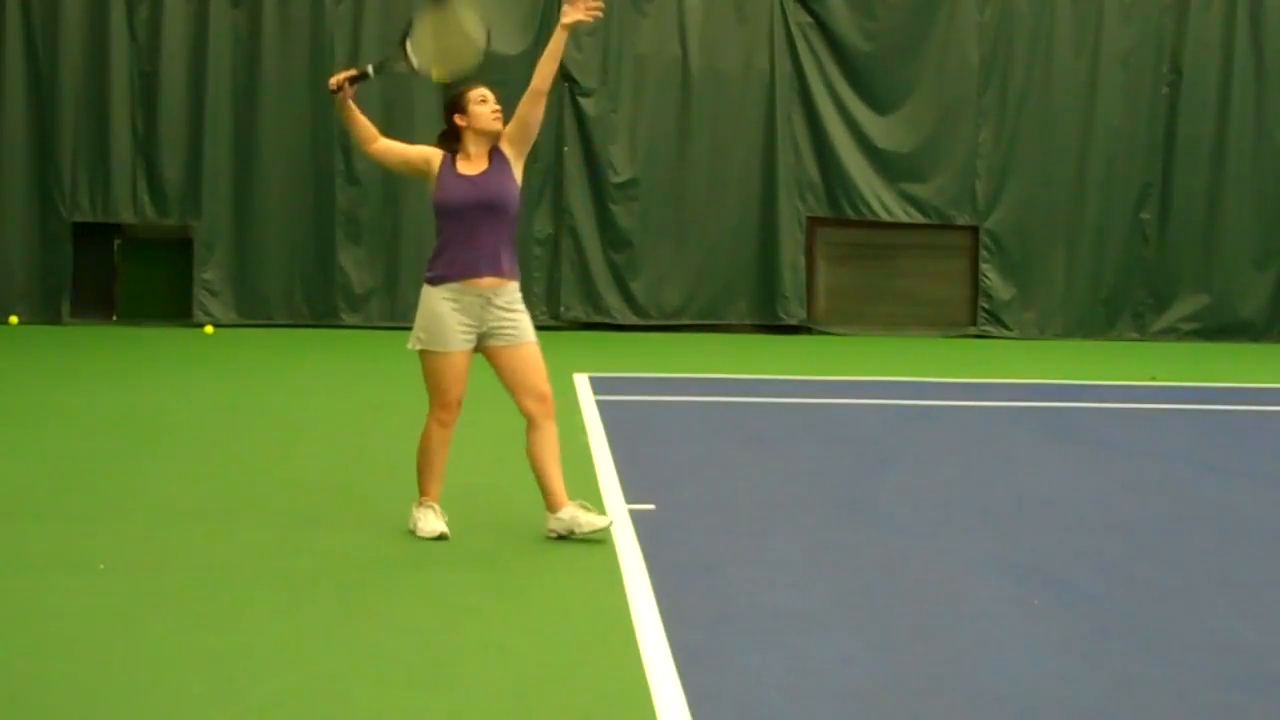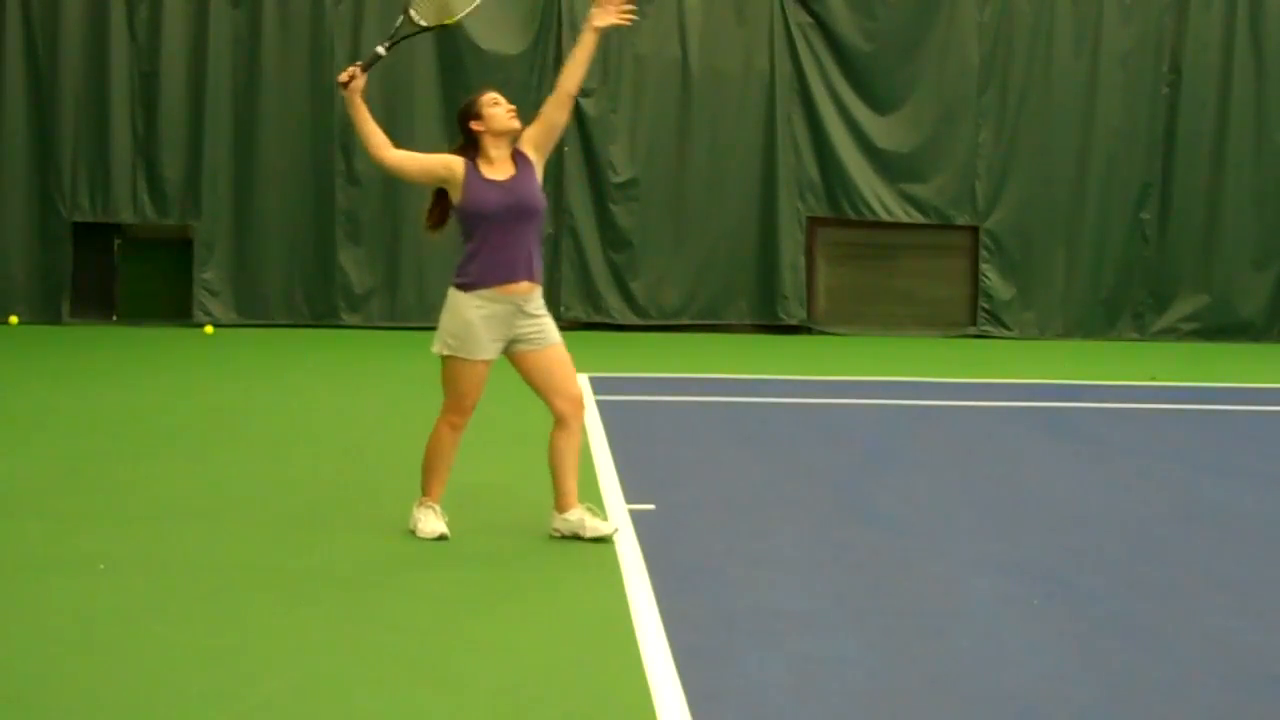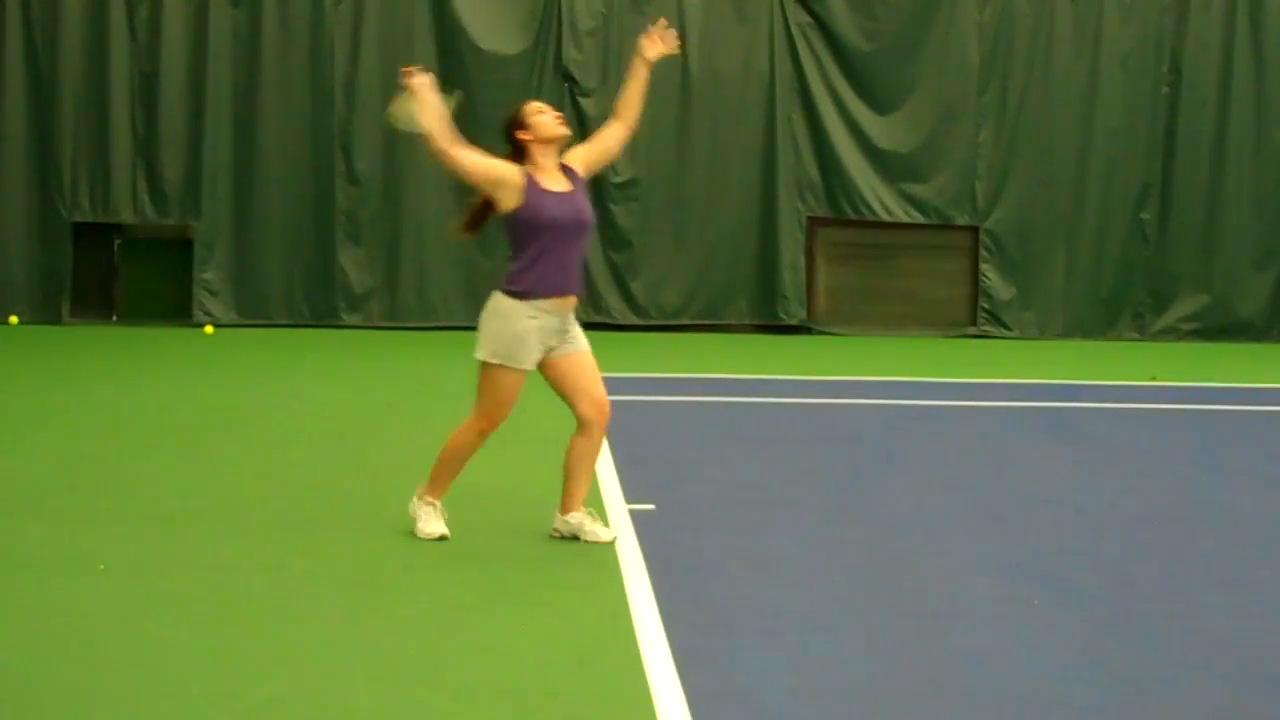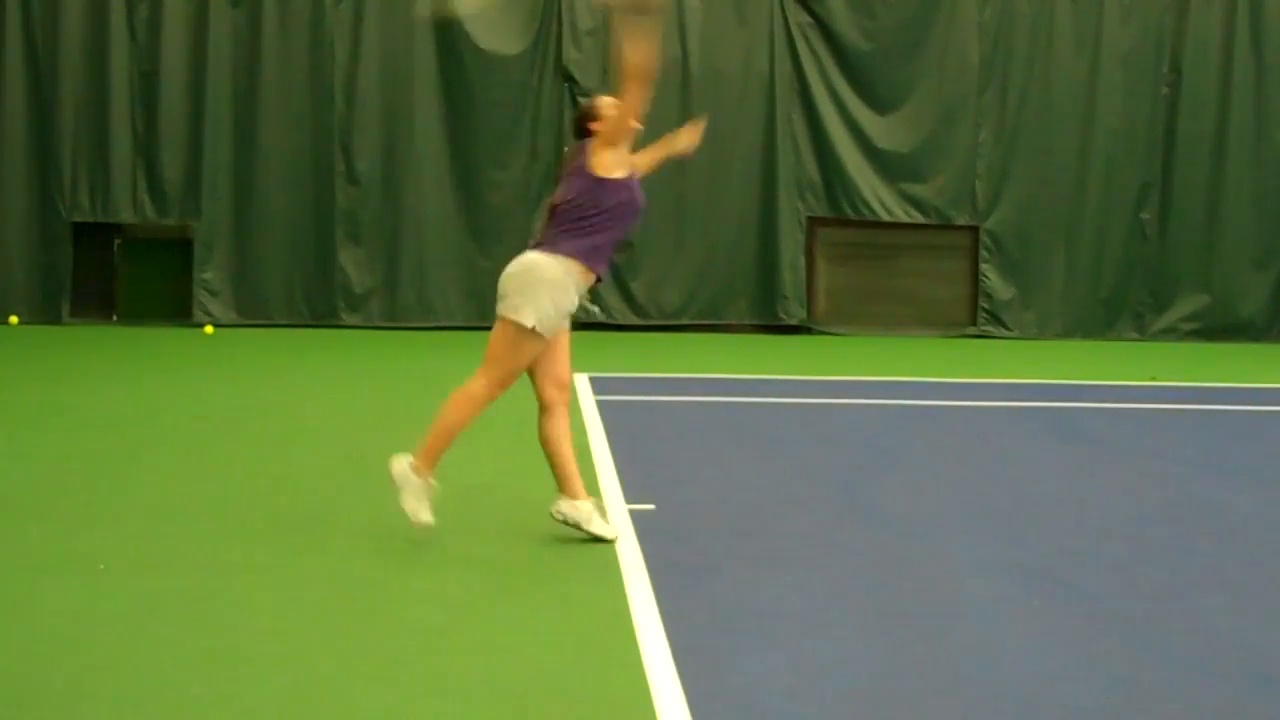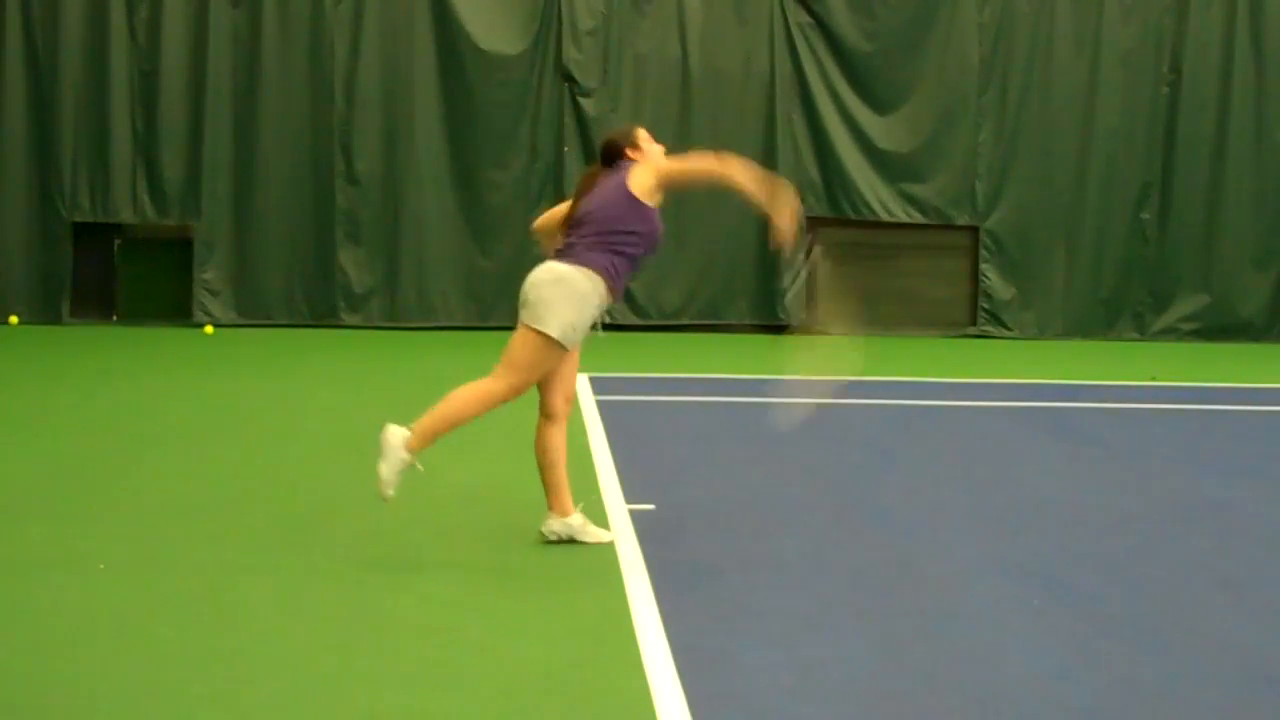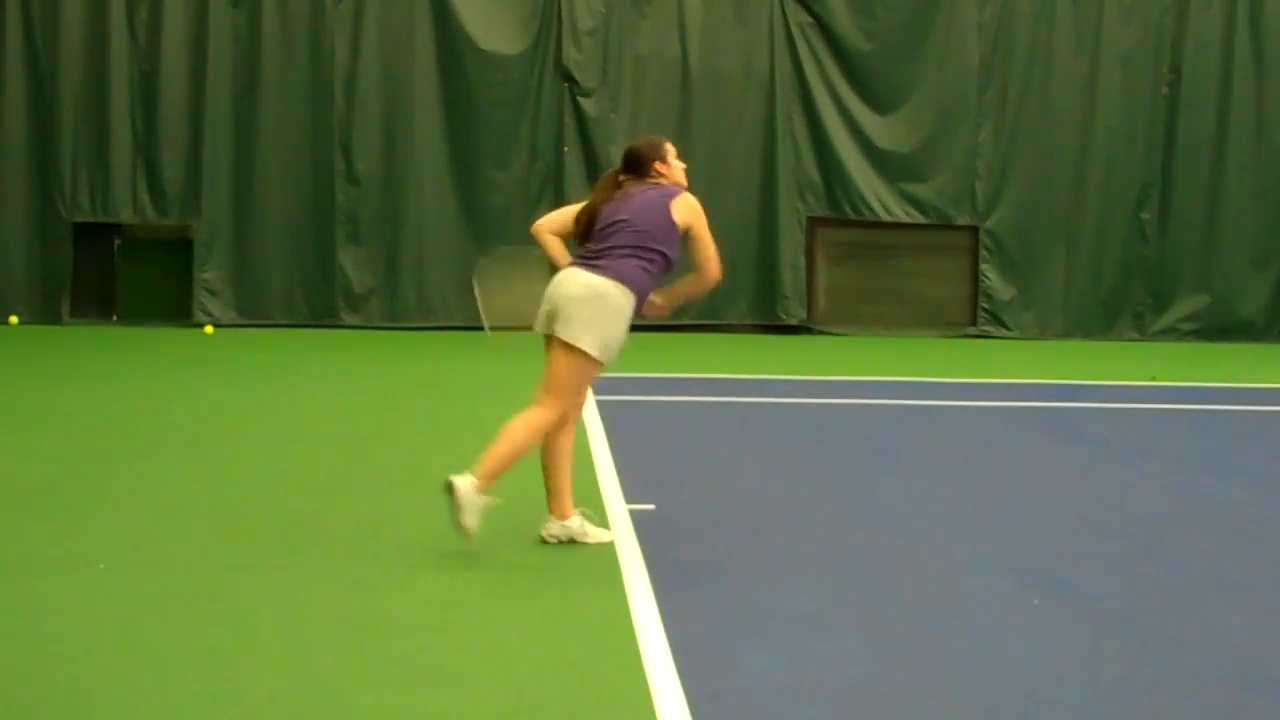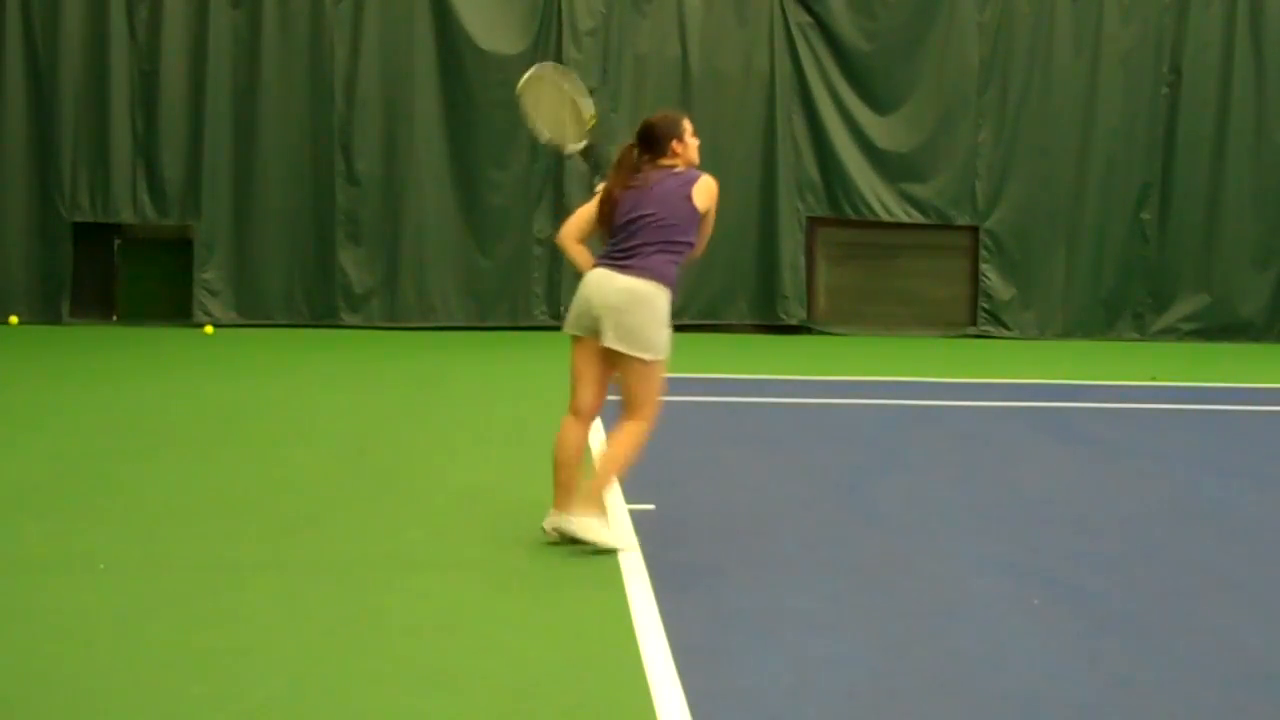
dt=0.2s
person 1, frame 1
left shoulder: (510, 153)
right shoulder: (436, 162)
left elbow: (539, 91)
right elbow: (373, 144)
right wrist: (345, 100)
left hip: (505, 303)
right hip: (448, 302)
left knee: (539, 405)
right knee: (445, 410)
left ankle: (560, 511)
right ankle: (426, 506)
person 1, frame 2
left shoulder: (529, 156)
right shoulder: (457, 170)
left elbow: (565, 95)
right elbow: (383, 153)
right wrist: (354, 98)
left hip: (529, 310)
right hip: (474, 308)
left knee: (571, 406)
right knee: (456, 417)
left ankle: (568, 512)
right ankle: (428, 505)
person 1, frame 3
left shoulder: (571, 169)
right shoulder: (512, 179)
left elbow: (620, 126)
right elbow: (448, 148)
left wrist: (644, 63)
right wrist: (424, 92)
left hip: (560, 320)
right hip: (518, 315)
left knee: (595, 413)
right knee: (485, 421)
left ankle: (571, 514)
right ankle: (429, 499)
person 1, frame 4
left shoulder: (611, 165)
right shoulder: (605, 152)
left elbow: (623, 178)
right elbow: (637, 83)
left wrist: (670, 147)
left hip: (554, 292)
right hip: (544, 281)
left knee: (555, 400)
right knee: (491, 383)
left ankle: (575, 502)
right ankle: (418, 467)
person 1, frame 5
left shoulder: (602, 187)
right shoulder: (645, 175)
left elbow: (542, 227)
right elbow: (722, 166)
right wrist: (775, 197)
left hip: (557, 281)
right hip: (573, 291)
left knee: (556, 409)
right knee: (503, 384)
left ankle: (562, 514)
right ankle: (407, 442)
person 1, frame 6
left shoulder: (609, 200)
right shoulder: (684, 203)
left elbow: (543, 228)
right elbow: (710, 273)
right wrist: (666, 299)
left hip: (567, 288)
right hip: (605, 301)
left knee: (562, 412)
right knee: (551, 410)
left ankle: (561, 516)
right ankle: (474, 483)
person 1, frame 7
left shoulder: (623, 185)
right shoulder: (704, 186)
left elbow: (568, 237)
right elbow: (692, 250)
left hip: (596, 291)
right hip: (643, 300)
left knee: (582, 409)
right knee: (640, 418)
left ankle: (565, 511)
right ankle: (585, 509)
